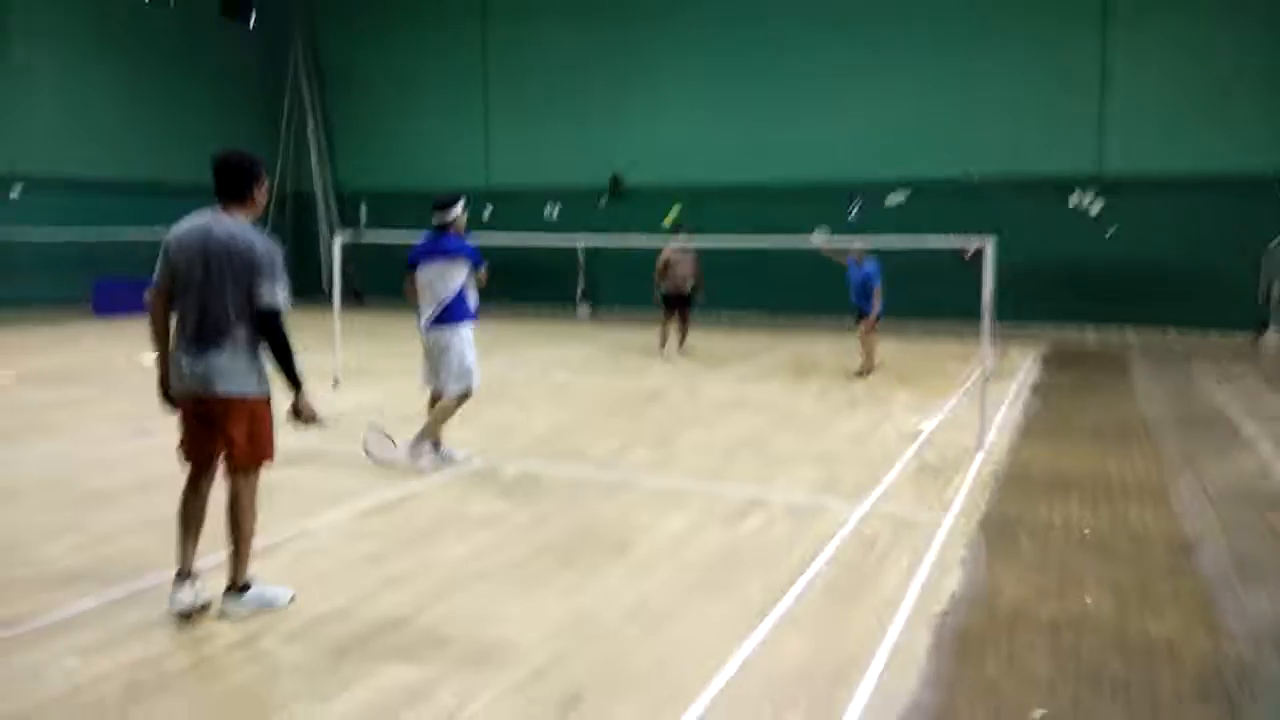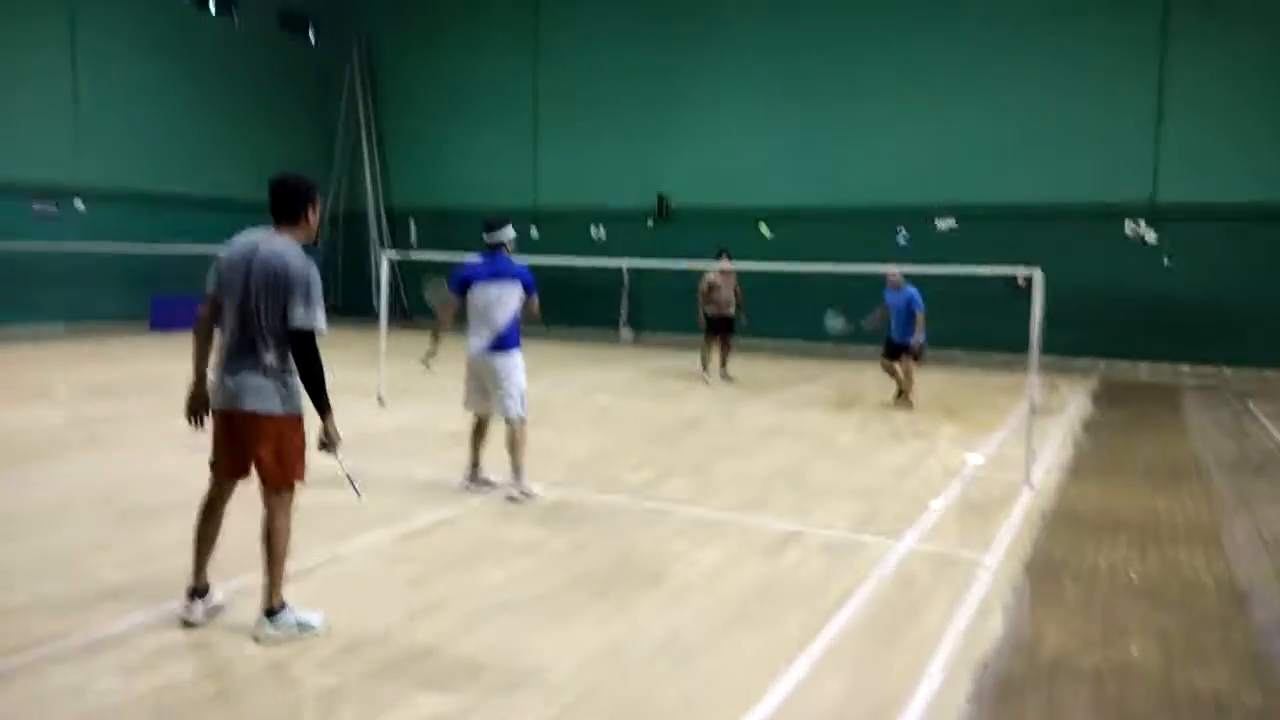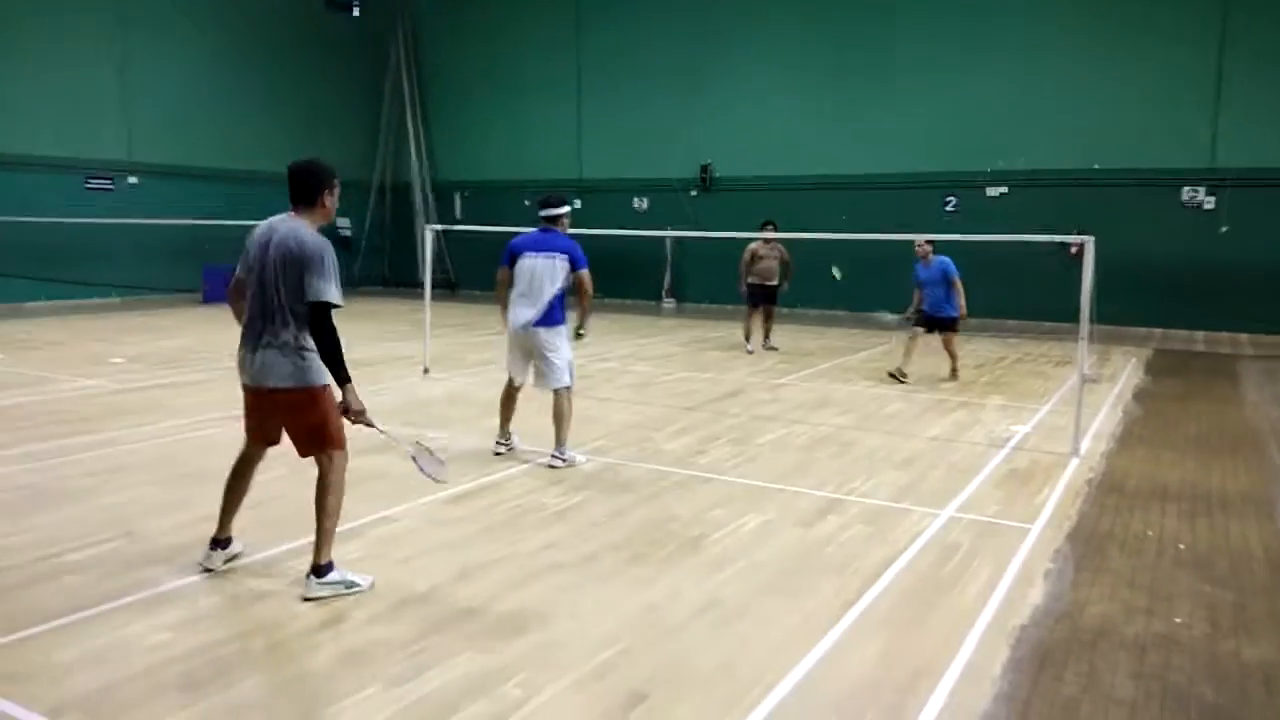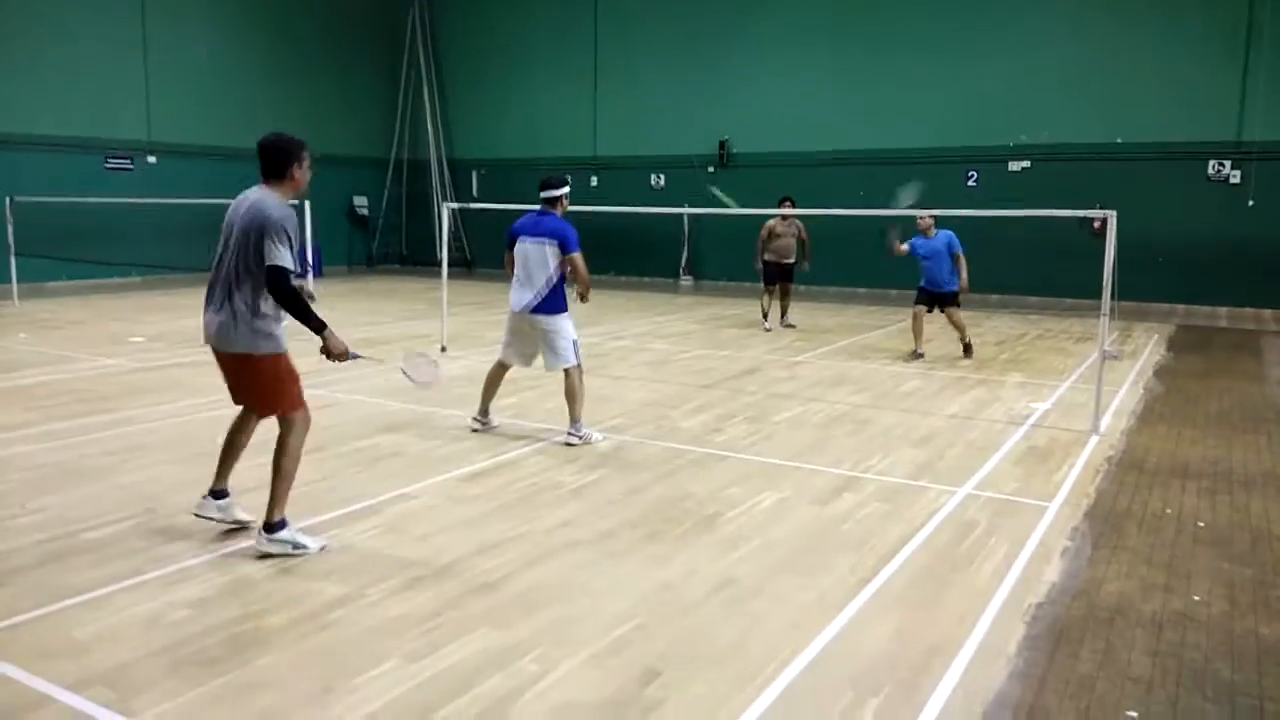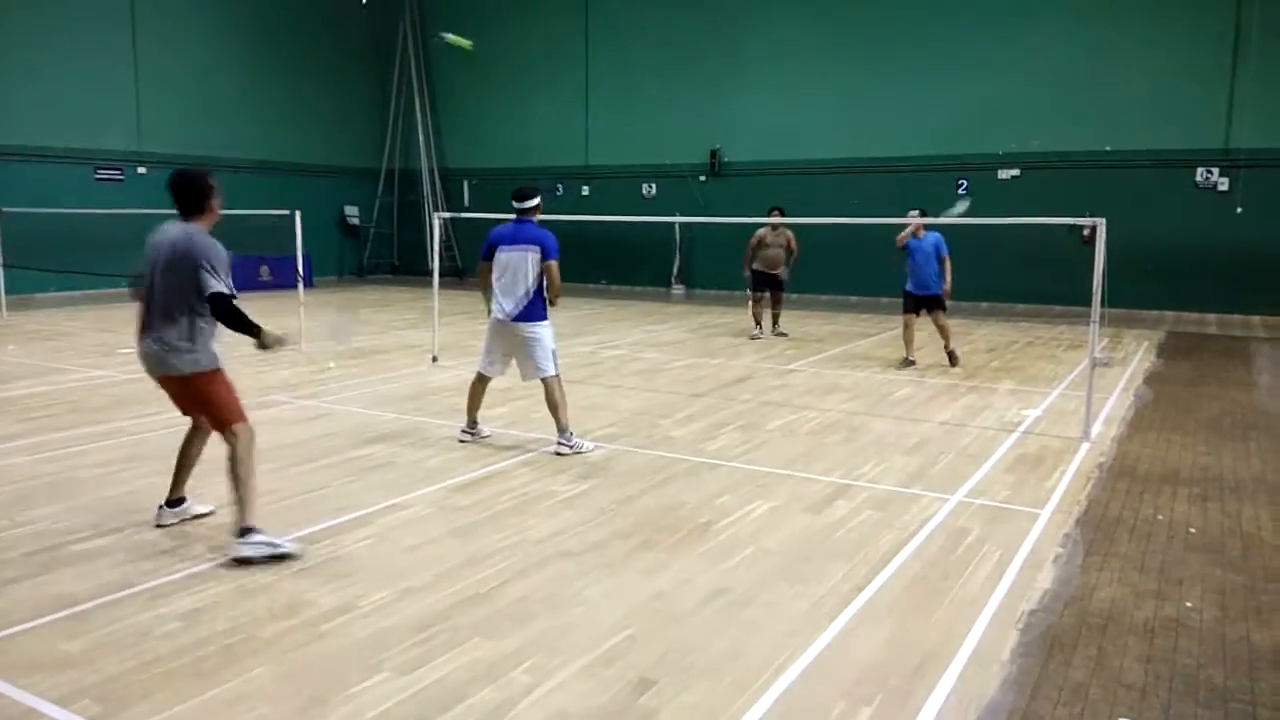
dt=0.3s
person 1, frame 1
left shoulder: (181, 234)
right shoulder: (260, 247)
left elbow: (158, 307)
right elbow: (270, 327)
left wrist: (165, 369)
right wrist: (298, 390)
left hip: (188, 377)
right hip: (239, 381)
left knee: (199, 475)
right knee: (243, 479)
left ankle: (185, 582)
right ankle: (239, 590)
person 1, frame 2
left shoulder: (236, 247)
right shoulder: (299, 266)
left elbow: (206, 320)
right elbow: (304, 349)
left wrist: (198, 382)
right wrist: (327, 417)
left hip: (225, 392)
right hip: (271, 400)
left knee: (220, 488)
right knee: (279, 500)
left ankle: (198, 594)
right ankle: (274, 612)
person 1, frame 3
left shoulder: (262, 231)
right shoulder: (316, 247)
left elbow: (236, 294)
right elbow: (321, 323)
right wrist: (347, 387)
left hip: (255, 365)
right hip: (296, 372)
left knee: (253, 450)
right knee: (333, 460)
left ankle: (220, 543)
right ankle: (321, 571)
person 1, frame 4
left shoulder: (244, 202)
right shoulder: (278, 215)
right elbow: (278, 285)
left wrist: (292, 296)
right wrist: (324, 332)
left hip: (222, 328)
right hip: (252, 336)
left knee: (254, 410)
right knee: (296, 422)
left ankle: (217, 497)
right ankle: (275, 528)
person 1, frame 5
left shoulder: (161, 236)
right shoulder: (208, 249)
left elbow: (140, 291)
right elbow: (221, 308)
right wrist: (260, 333)
left hip: (155, 351)
right hip: (186, 357)
left knee: (204, 420)
right knee: (240, 435)
left ankle: (174, 503)
right ankle: (248, 534)
person 2, frame 1
left shoulder: (418, 250)
right shoulder: (464, 249)
left elbow: (409, 289)
right elbow: (480, 280)
left hip: (430, 327)
right hip: (454, 328)
left knee: (440, 390)
right knee: (461, 391)
left ankle: (435, 447)
right ankle: (422, 441)
person 2, frame 2
left shoulder: (466, 271)
right shoulder: (521, 272)
left elbow: (447, 310)
right elbow: (533, 311)
left wrist: (434, 343)
left hip: (477, 354)
right hip: (505, 355)
left knee: (481, 416)
right knee: (515, 418)
left ankle: (474, 473)
right ankle: (518, 481)
person 2, frame 3
left shoulder: (517, 244)
right shoulder: (570, 247)
left elbow: (502, 283)
right elbow: (586, 290)
left wrist: (506, 315)
right wrist: (582, 322)
left hip: (518, 324)
right hip: (550, 328)
left knee: (513, 383)
right knee: (562, 389)
left ankle: (503, 438)
right ankle: (560, 452)
person 2, frame 4
left shoulder: (519, 226)
right shoulder: (564, 230)
left elbow: (510, 266)
right elbow: (580, 273)
right wrist: (584, 291)
left hip: (519, 308)
right hip: (551, 312)
left knee: (503, 363)
right knee: (572, 368)
left ankle: (481, 415)
right ankle: (576, 429)
person 2, frame 5
left shoulder: (495, 235)
right shoulder: (544, 238)
left elbow: (483, 275)
right elbow: (553, 282)
right wrist: (553, 297)
left hip: (500, 318)
right hip: (532, 320)
left knee: (484, 373)
right knee: (550, 377)
left ankle: (470, 427)
right ankle: (565, 438)
